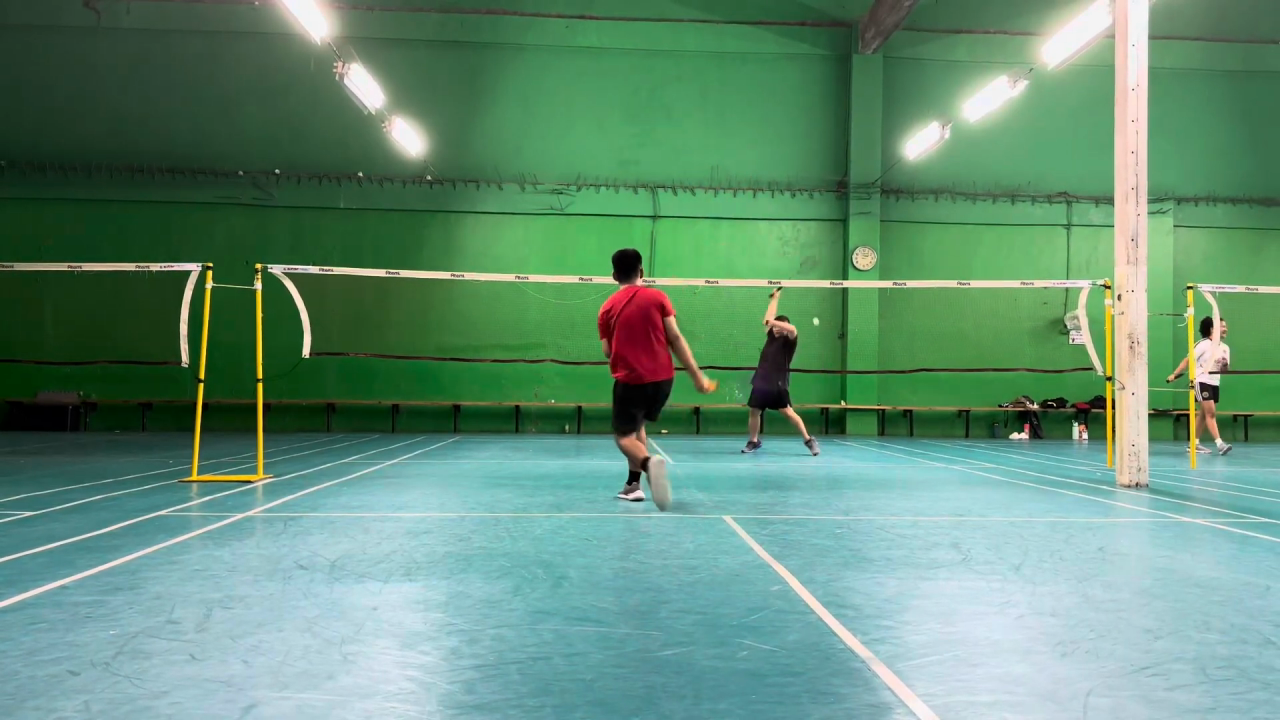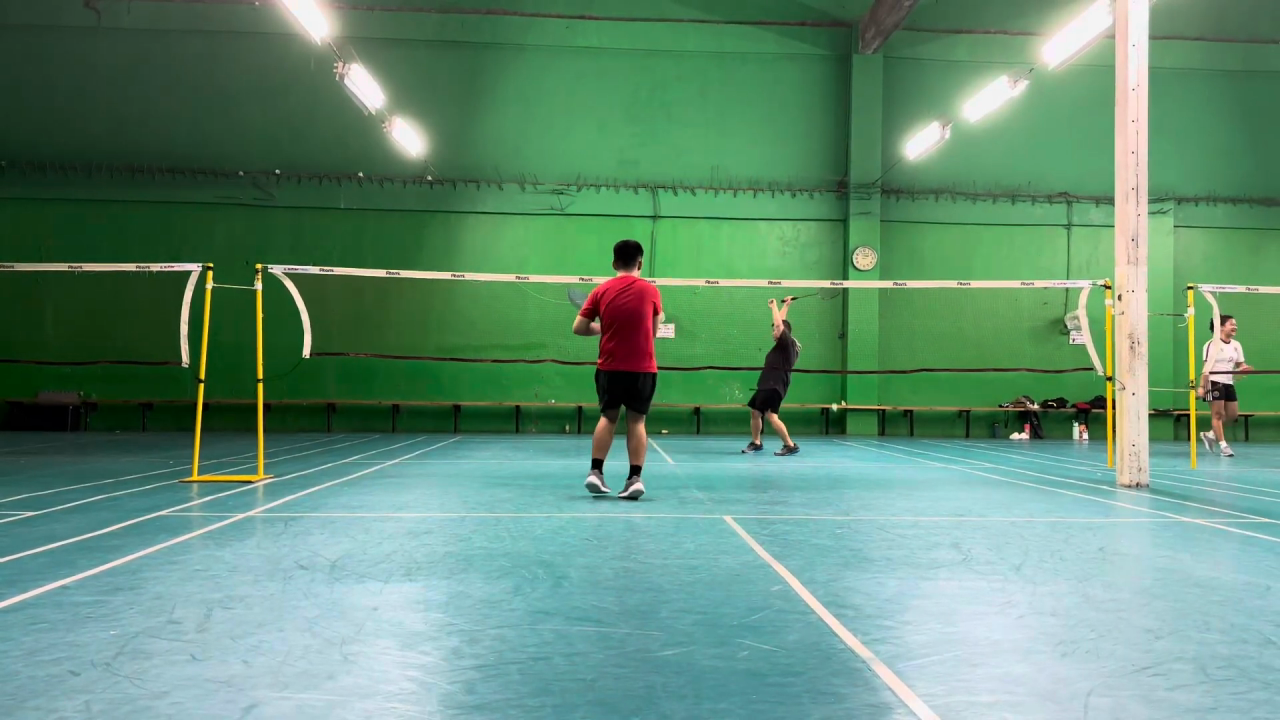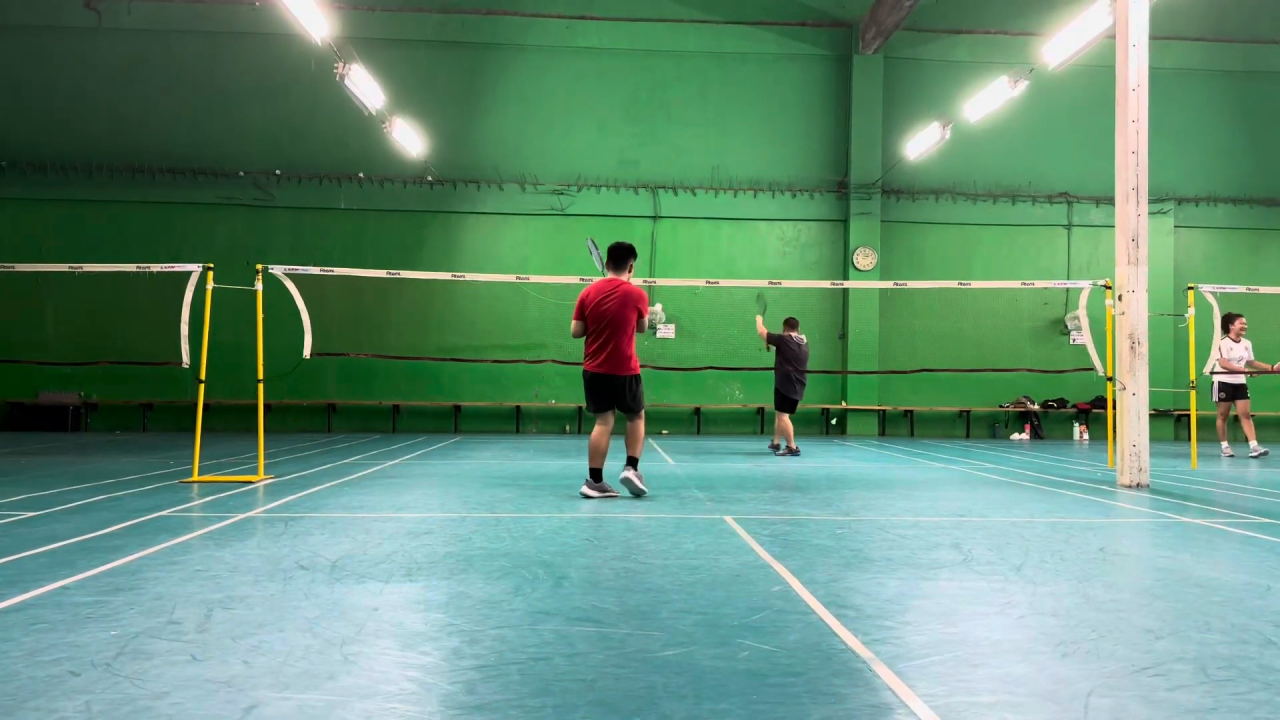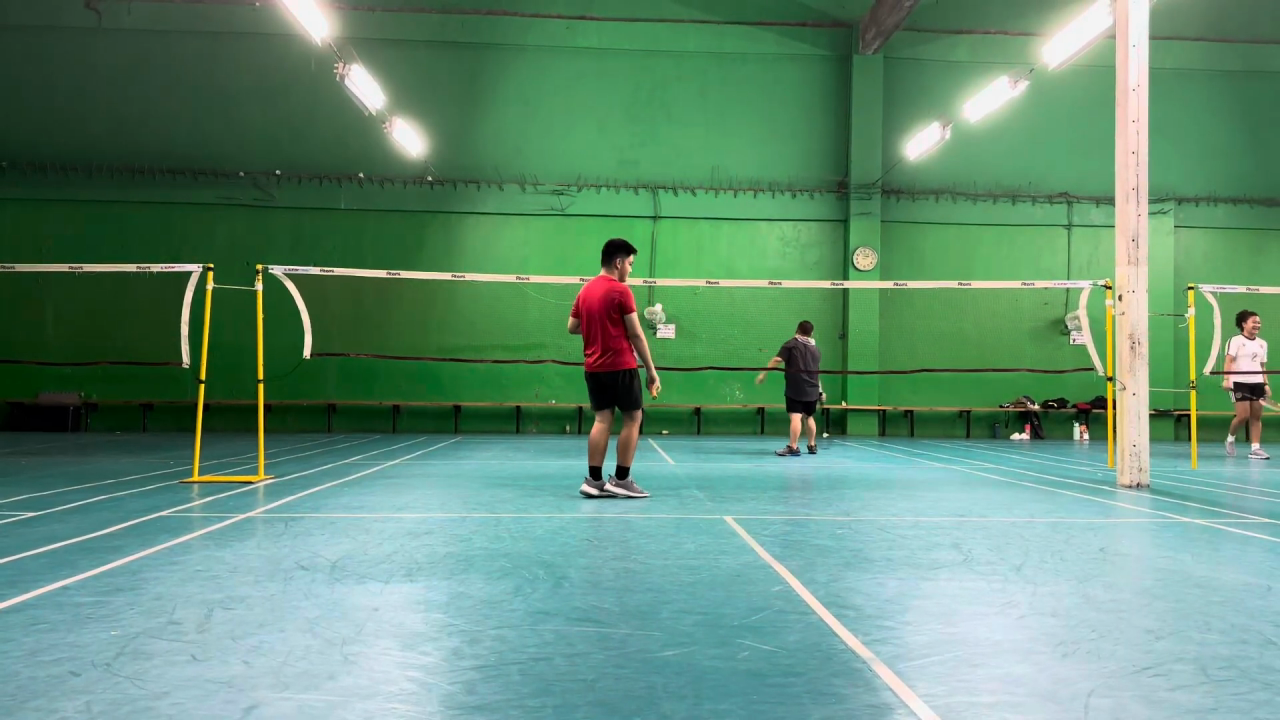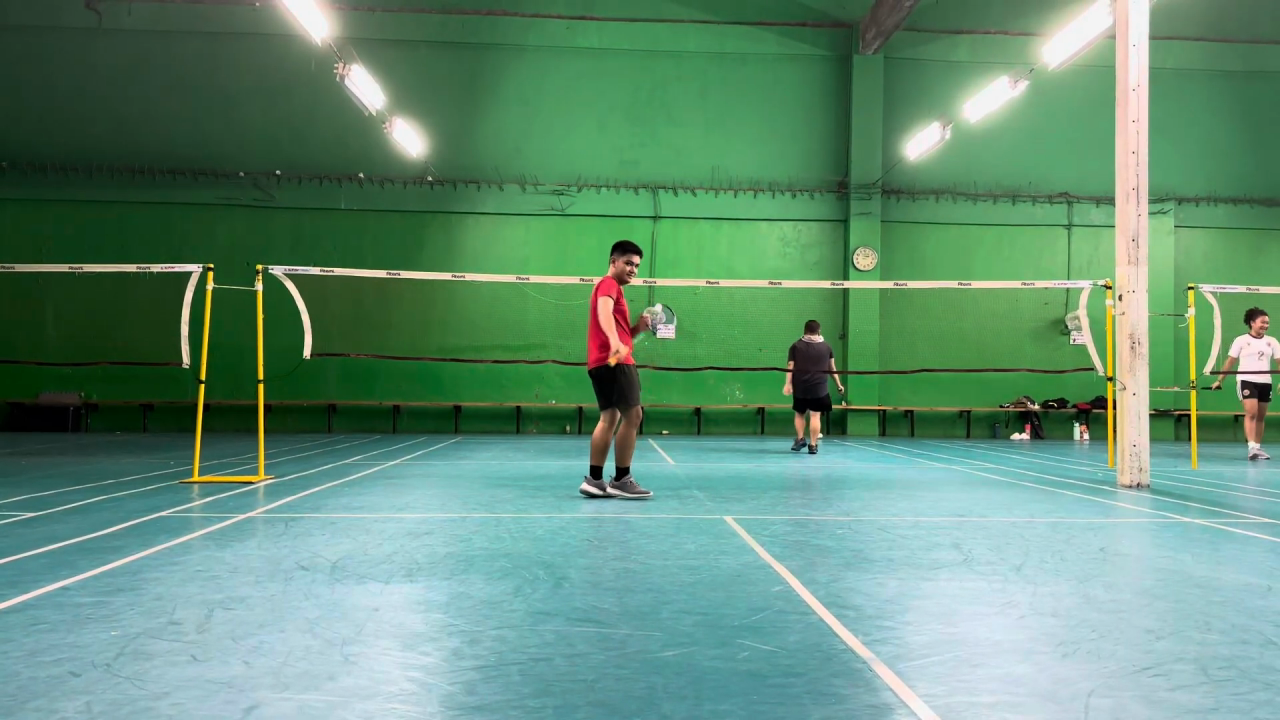
dt=0.3s
person 1, frame 1
left shoulder: (607, 308)
right shoulder: (655, 297)
left elbow: (608, 353)
right elbow: (676, 340)
right wrist: (696, 375)
left hip: (630, 380)
right hip: (662, 377)
left knee: (625, 437)
right knee: (637, 429)
left ankle: (650, 464)
right ankle: (633, 485)
person 1, frame 2
left shoulder: (601, 291)
right shoulder: (651, 292)
left elbow: (578, 328)
left hip: (610, 368)
right hip: (643, 369)
left knee: (608, 417)
right knee: (637, 422)
left ankle: (596, 472)
right ankle: (635, 479)
person 1, frame 3
left shoulder: (588, 293)
right shoulder: (637, 295)
left elbow: (576, 332)
left hip: (594, 370)
right hip: (626, 371)
left knee: (603, 423)
right knee: (636, 418)
left ankle: (594, 482)
right ankle: (631, 468)
person 1, frame 4
left shoulder: (585, 291)
right shoulder: (620, 291)
left elbow: (572, 327)
right elbow: (636, 334)
right wrist: (651, 370)
left hip: (593, 368)
right hip: (619, 366)
left knee: (602, 420)
right knee: (633, 418)
left ankle: (594, 480)
right ankle: (621, 480)
person 1, frame 5
left shoulder: (609, 288)
right shoulder: (609, 285)
right elbow: (605, 315)
left wrist: (638, 327)
right wrist: (615, 342)
left hip: (601, 364)
right hip: (614, 363)
left knee: (608, 419)
right knee: (632, 416)
left ankle: (594, 479)
right ankle: (621, 480)
